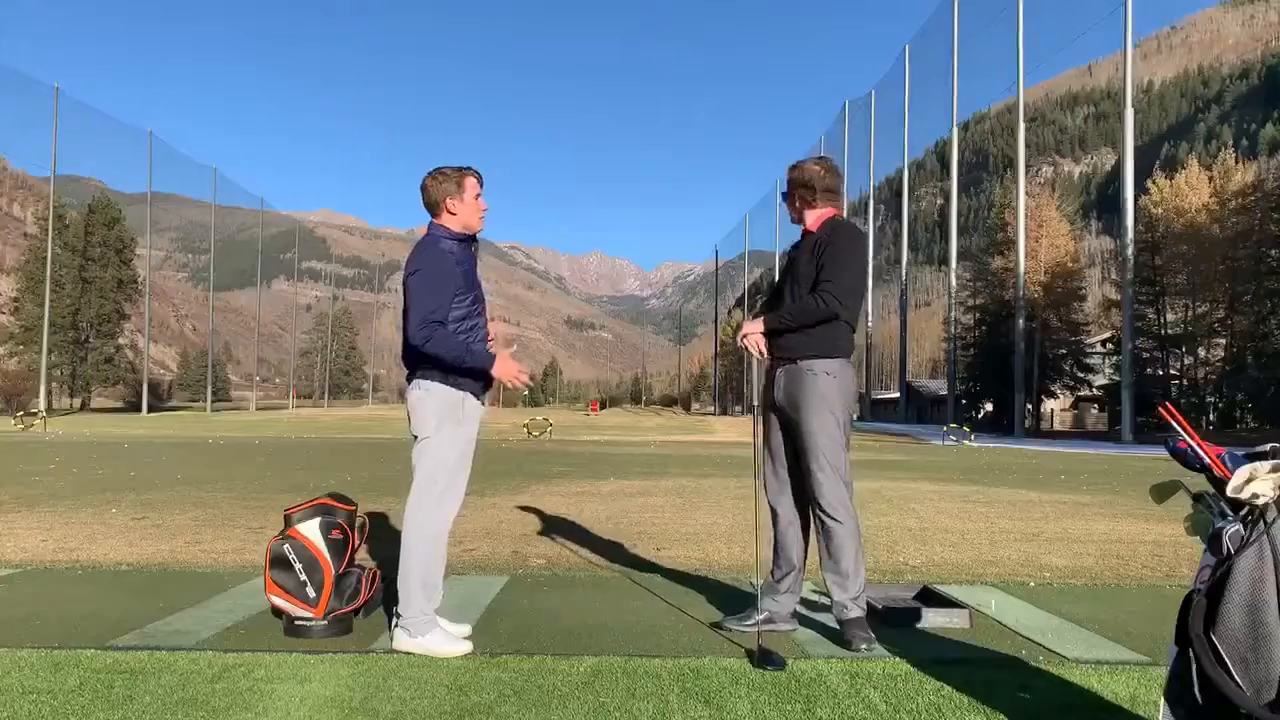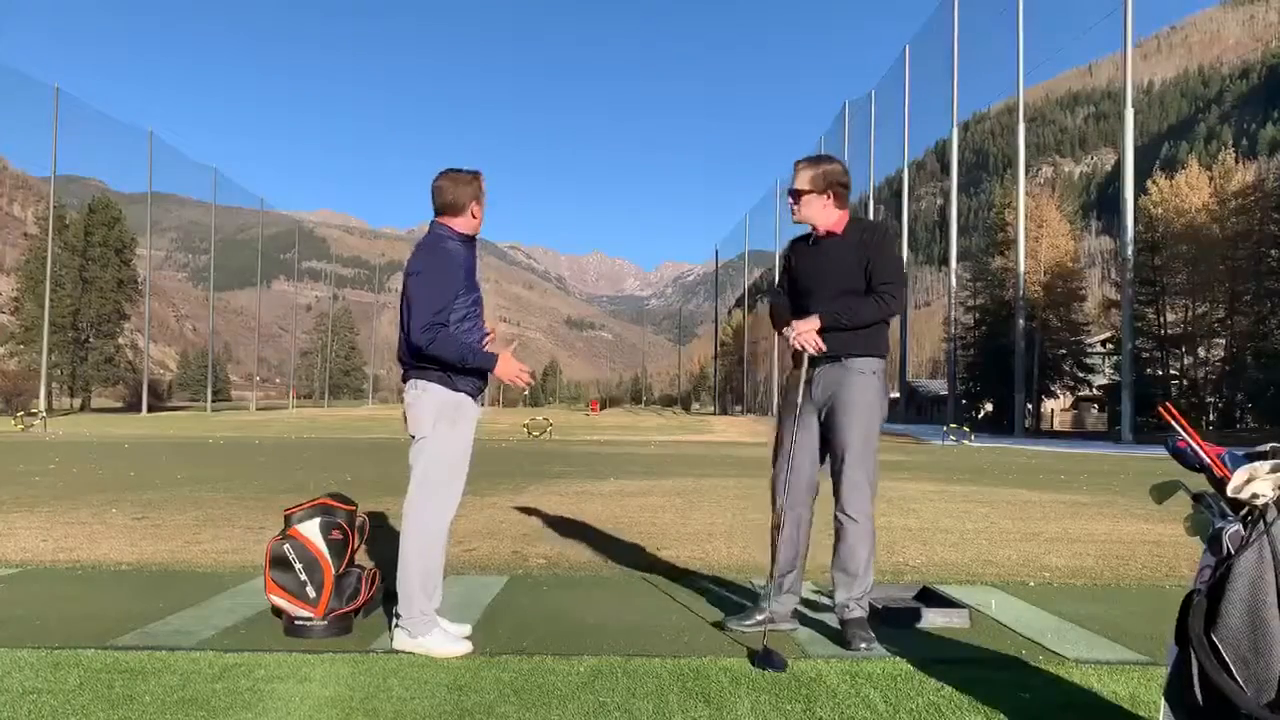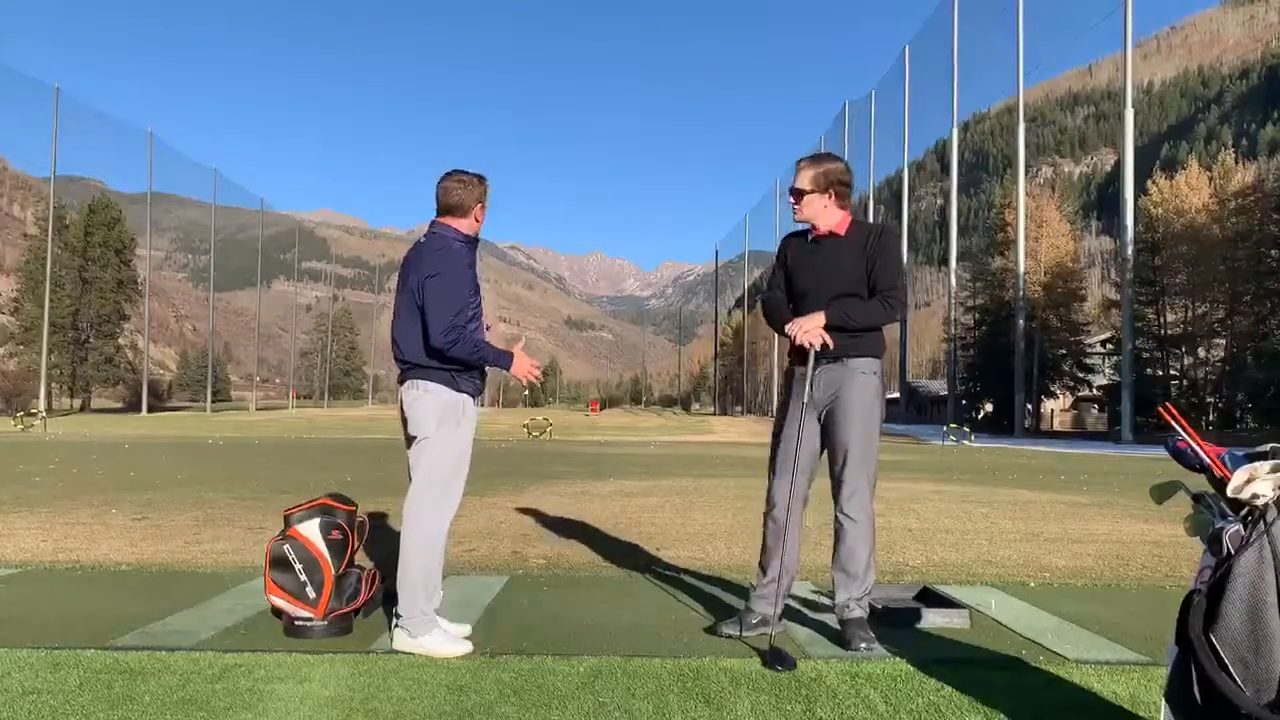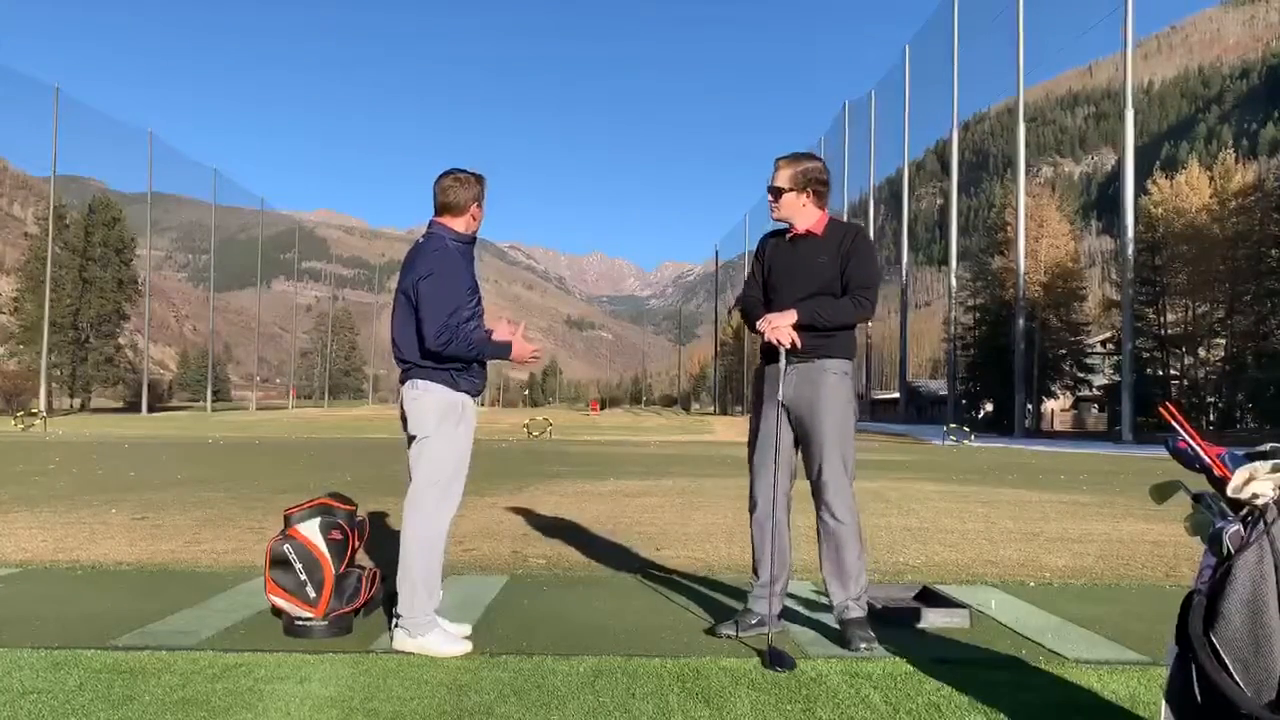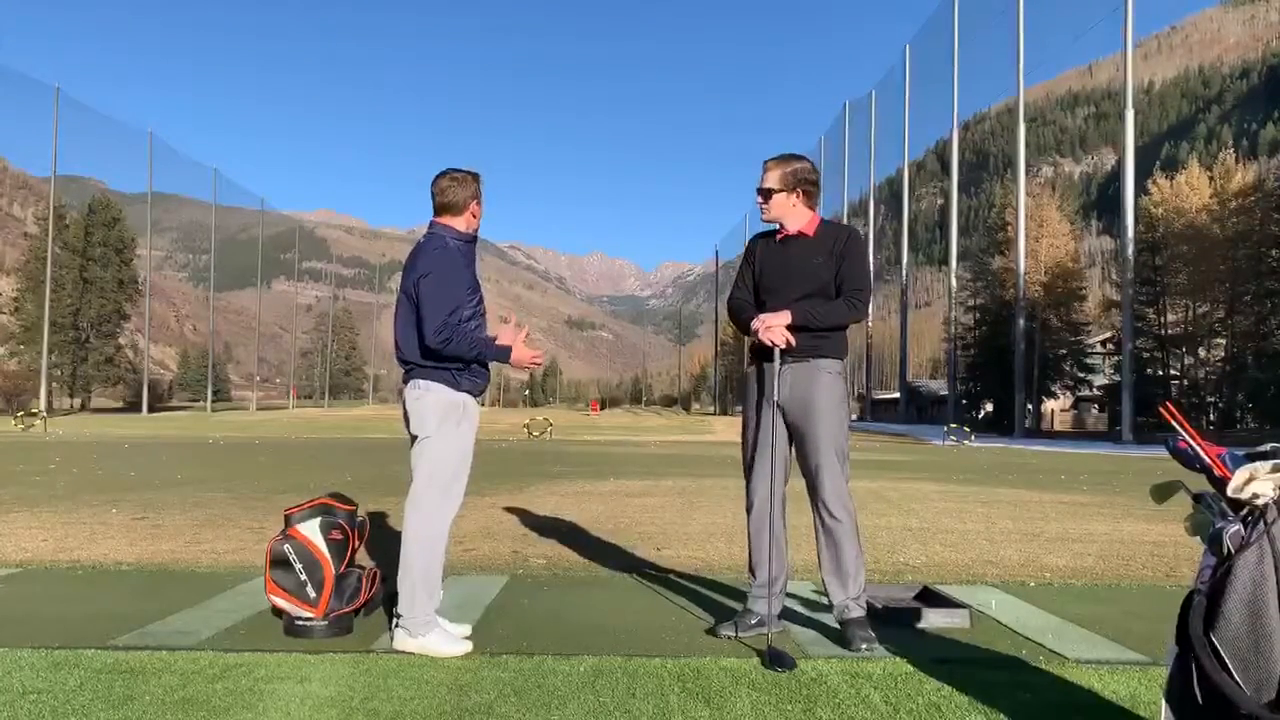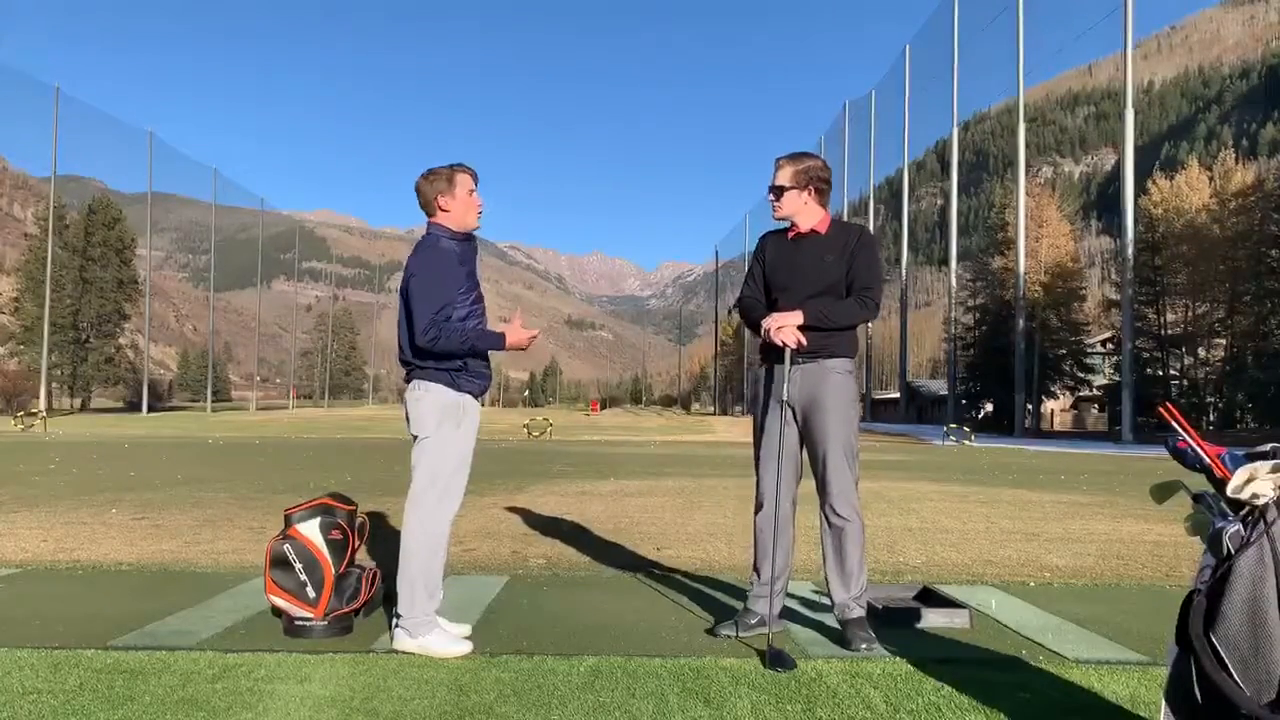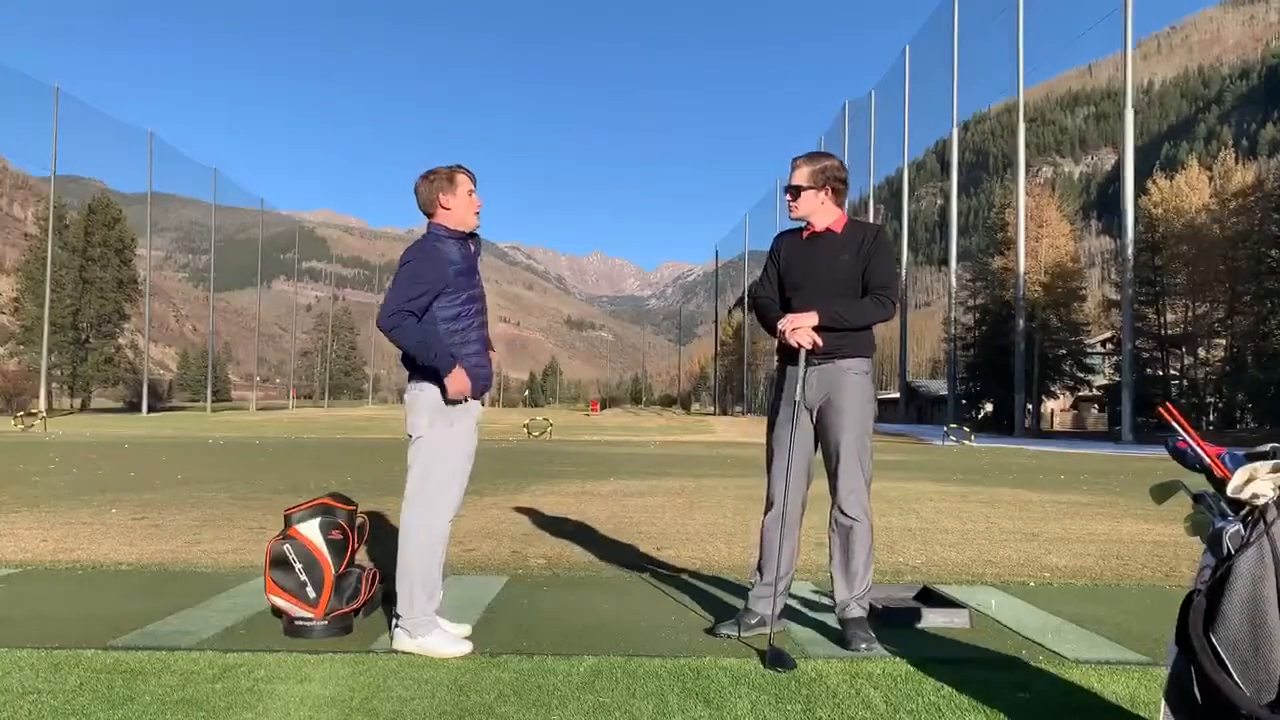
dt=0.5s
person 1, frame 1
left shoulder: (843, 236)
right shoulder: (801, 246)
left elbow: (831, 302)
right elbow: (777, 302)
left wrist: (764, 323)
right wrist: (755, 328)
left hip: (821, 373)
right hip: (780, 375)
left knee: (829, 493)
right knee: (784, 495)
left ankle: (851, 610)
right ankle: (779, 603)
person 1, frame 2
left shoulder: (873, 237)
right shoulder: (797, 250)
left elbow: (888, 300)
right elbow: (779, 305)
left wrist: (818, 319)
right wrist: (791, 327)
left hip: (857, 373)
right hip: (806, 376)
left knee: (852, 496)
right knee: (790, 490)
left ankle: (853, 610)
right ankle: (780, 603)
person 1, frame 3
left shoulder: (876, 239)
right shoulder: (792, 246)
left elbow: (891, 305)
right elbow: (772, 302)
left wrist: (822, 316)
right wrist: (794, 324)
left hip: (854, 373)
right hip: (802, 374)
left knee: (852, 495)
right knee: (782, 493)
left ankle: (853, 611)
right ankle: (765, 605)
person 1, frame 4
left shoulder: (851, 239)
right shoulder: (769, 245)
left elbow: (862, 304)
right elbow: (749, 301)
left wrist: (793, 315)
right wrist: (766, 323)
left hip: (826, 372)
right hip: (772, 372)
left knee: (834, 493)
right knee: (766, 493)
left ankle: (851, 610)
right ankle: (764, 605)
person 1, frame 5
left shoulder: (843, 240)
right shoulder: (758, 246)
left elbow: (855, 304)
right elbow: (737, 302)
left wrist: (789, 315)
right wrist: (757, 323)
left hip: (818, 371)
right hip: (763, 372)
left knee: (830, 491)
right knee: (761, 492)
left ankle: (851, 609)
right ankle: (763, 604)
person 1, frame 6
left shoulder: (854, 239)
right shoulder: (769, 245)
left elbow: (866, 303)
right elbow: (748, 302)
left wrist: (799, 315)
right wrist: (769, 324)
left hip: (829, 372)
right hip: (774, 372)
left knee: (838, 494)
right knee: (771, 493)
left ankle: (852, 611)
right ankle: (763, 604)
person 1, frame 7
left shoulder: (869, 238)
right shoulder: (784, 244)
left elbow: (883, 302)
right elbow: (763, 300)
left wrist: (816, 317)
right wrist: (783, 324)
left hip: (846, 372)
right hip: (792, 373)
left knee: (849, 495)
right knee: (782, 493)
left ankle: (853, 610)
right ankle: (764, 604)
person 2, frame 1
left shoulder: (457, 250)
right shoulder: (435, 255)
right elbow: (425, 334)
left wrist: (480, 334)
right wrist: (490, 361)
left hip: (456, 392)
right hip: (445, 393)
left knee: (439, 503)
right knee: (432, 504)
left ankle: (422, 612)
right ankle: (414, 625)
person 2, frame 2
left shoulder: (447, 251)
right shoulder: (441, 256)
right elbow: (427, 336)
left wrist: (475, 335)
right wrist: (491, 362)
left hip: (448, 392)
right hip: (443, 394)
left knee: (434, 504)
right knee: (430, 505)
left ankle: (421, 612)
right ankle: (414, 624)
person 2, frame 3
left shoulder: (423, 250)
right shoulder: (450, 257)
right elbow: (447, 337)
left wrist: (474, 331)
right wrist: (507, 359)
left hip: (429, 388)
right hip: (444, 393)
left knee: (431, 503)
right knee: (432, 505)
left ankle: (419, 613)
right ankle: (414, 625)
person 2, frame 4
left shoulder: (430, 250)
right shoulder: (444, 257)
right elbow: (442, 337)
left wrist: (489, 336)
right wrist: (504, 350)
left hip: (437, 391)
right hip: (443, 394)
left knee: (432, 503)
right knee: (431, 505)
left ankle: (420, 613)
right ankle: (415, 625)
person 2, frame 5
left shoulder: (436, 250)
right shoulder: (443, 255)
right elbow: (441, 336)
left wrist: (492, 340)
right wrist: (504, 354)
left hip: (443, 391)
right hip: (445, 393)
left knee: (434, 504)
right knee: (432, 505)
left ankle: (419, 613)
right ankle: (415, 624)
person 2, frame 6
left shoulder: (455, 251)
right shoulder: (434, 255)
right elbow: (431, 334)
left wrist: (498, 335)
right wrist: (501, 340)
left hip: (455, 394)
right hip: (443, 395)
left knee: (438, 506)
right knee: (431, 506)
left ankle: (421, 614)
right ankle: (414, 626)
person 2, frame 7
left shoulder: (462, 251)
right shoulder: (430, 253)
right elbow: (394, 319)
left wrist: (482, 353)
right wrist: (450, 369)
left hip: (462, 397)
right hip: (441, 397)
left knee: (441, 507)
right knee: (429, 507)
left ankle: (424, 613)
right ankle: (413, 625)
